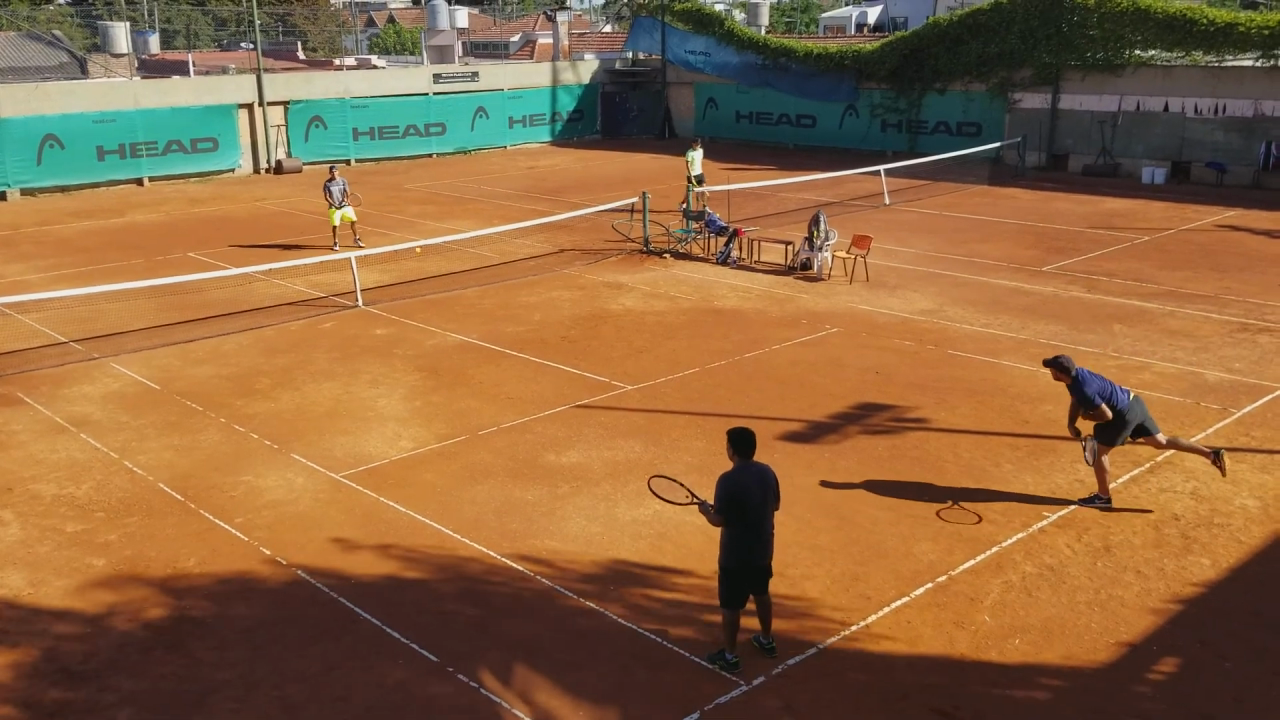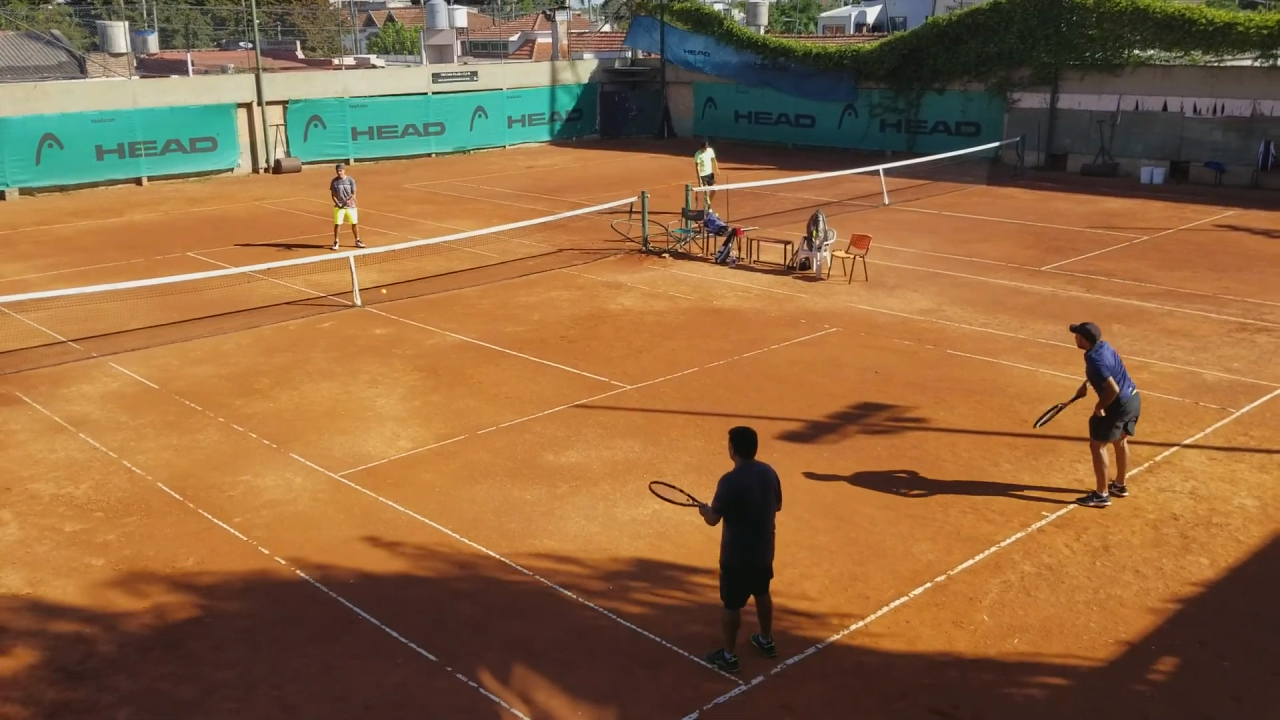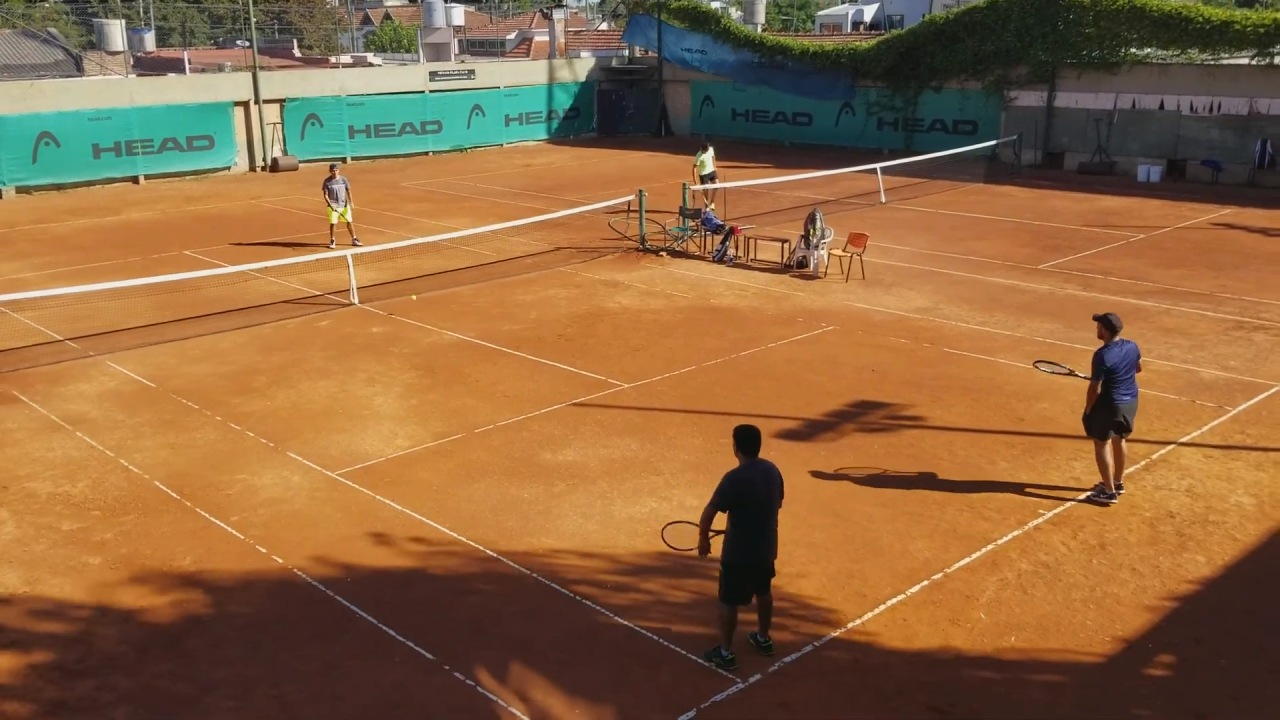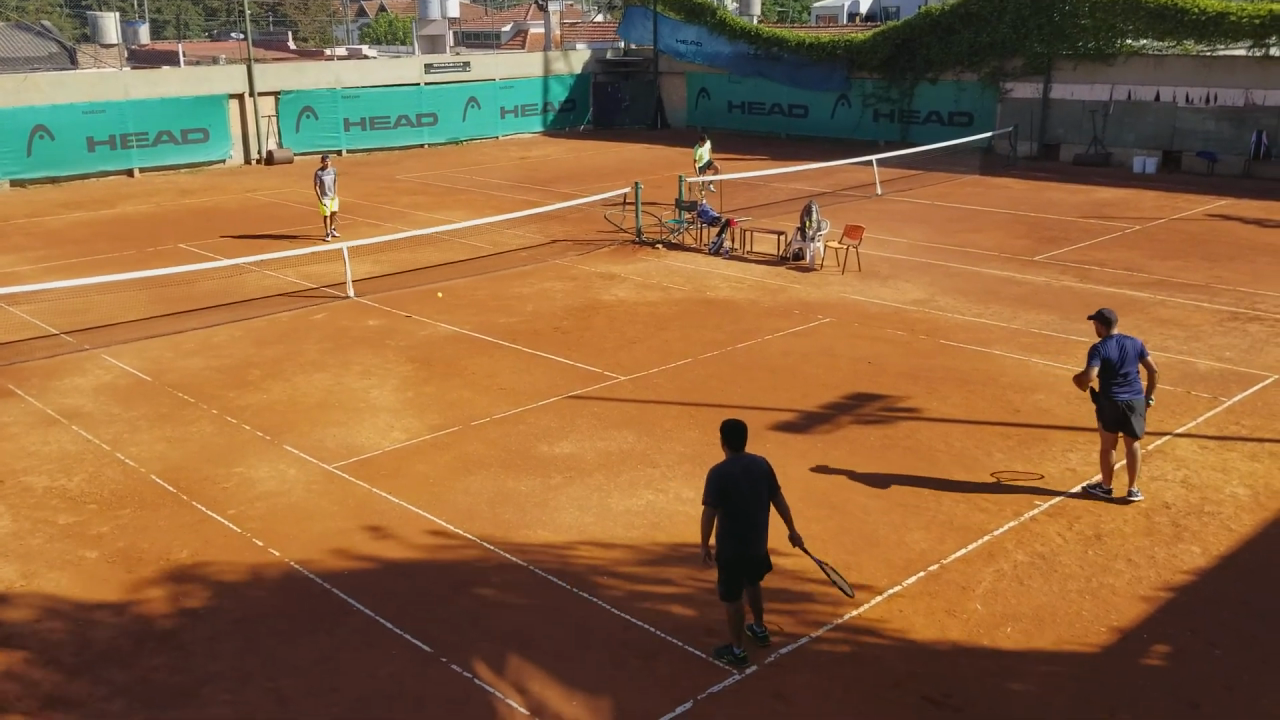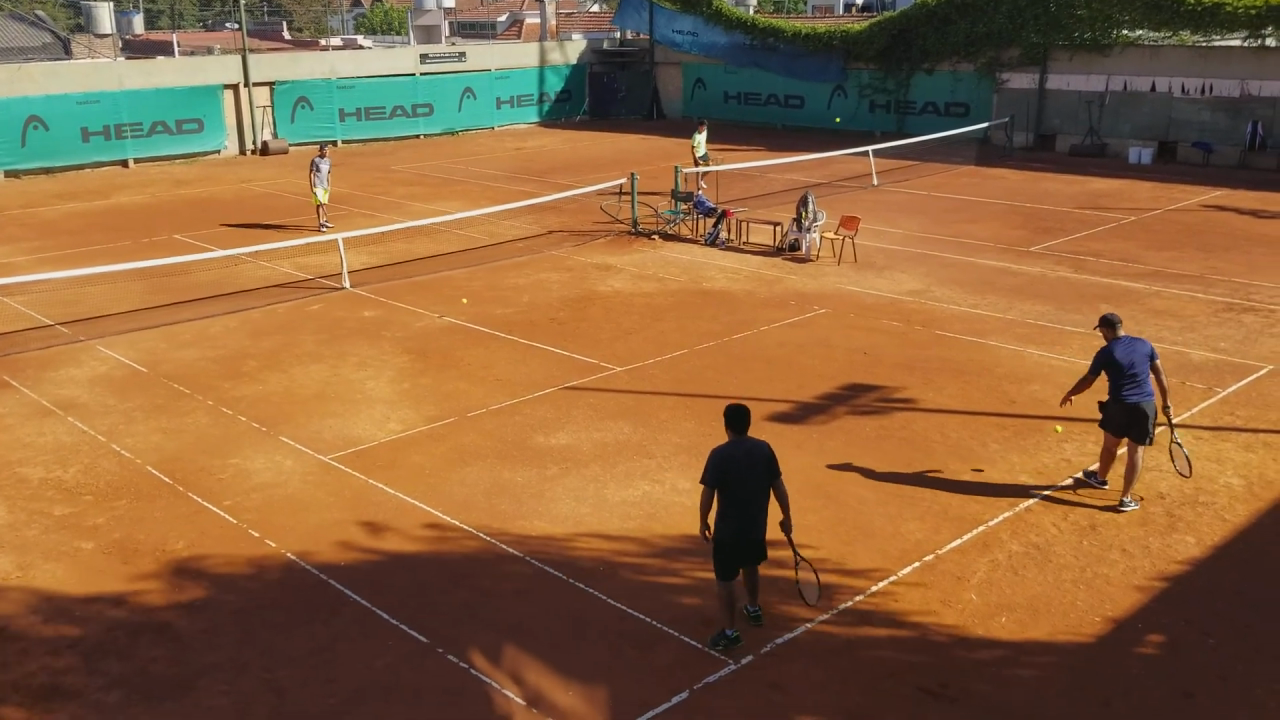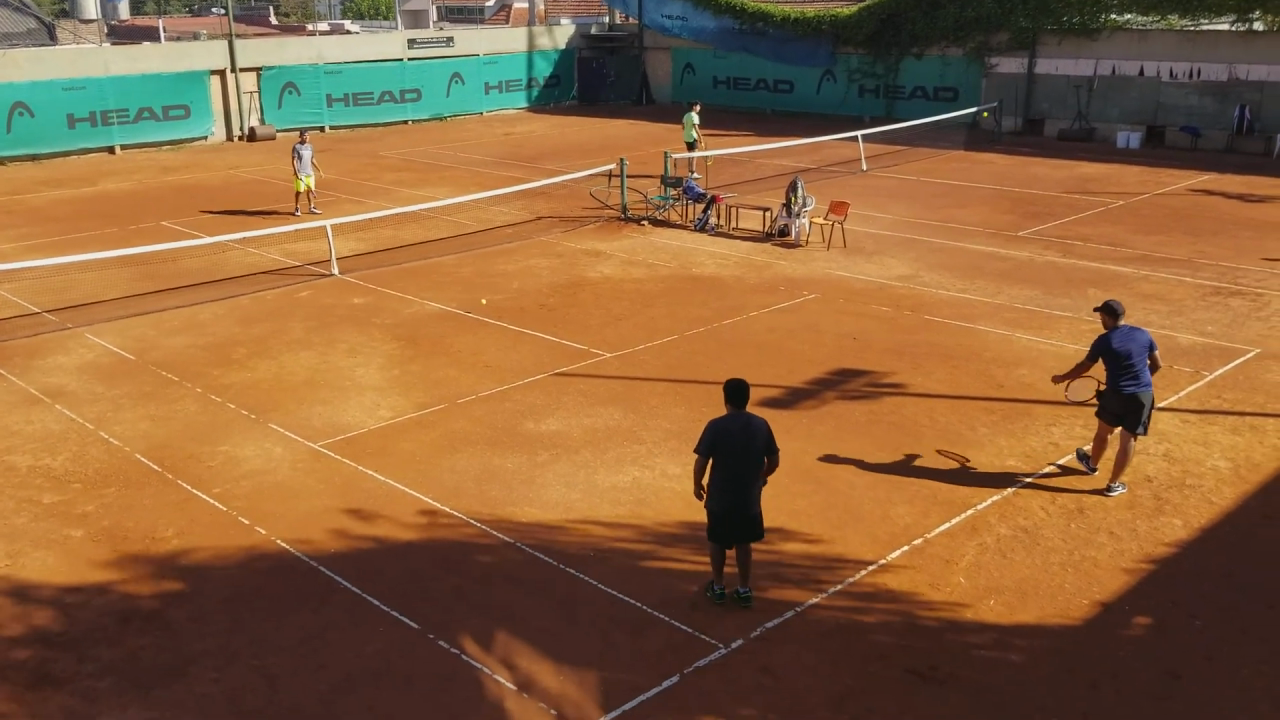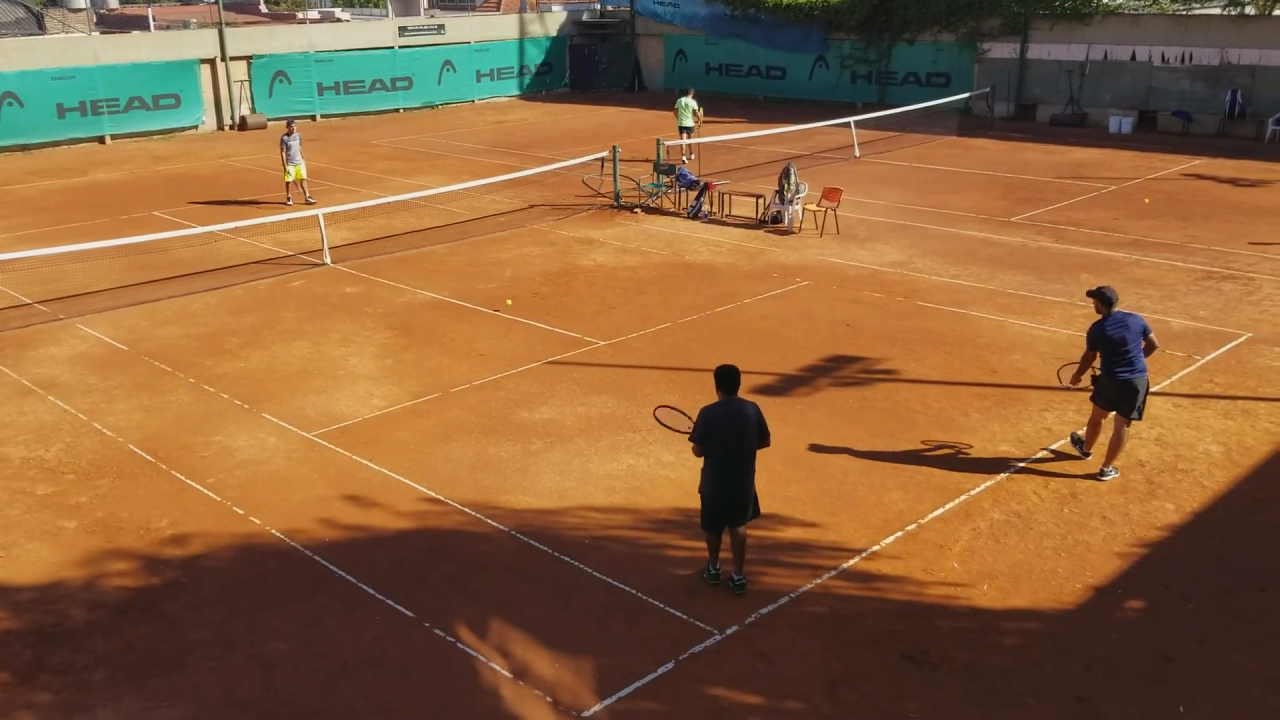
dt=0.4s
person 1, frame 1
left shoulder: (728, 480)
right shoulder: (767, 473)
left elbow: (718, 520)
right elbow: (775, 506)
left wrist: (706, 510)
left hip: (735, 555)
right hip: (763, 549)
left knee: (730, 605)
right knee: (762, 594)
left ankle: (730, 657)
right ankle: (767, 640)
person 1, frame 2
left shoulder: (730, 481)
right shoulder: (769, 472)
left elbow: (712, 520)
right elbow: (777, 506)
left wrist: (706, 510)
left hip: (737, 554)
right hip: (764, 549)
left knee: (731, 604)
right knee: (762, 594)
left ankle: (728, 656)
right ankle: (766, 640)
person 1, frame 3
left shoulder: (734, 478)
right shoulder: (772, 470)
left elbow: (708, 514)
left wrist: (703, 540)
left hip: (739, 552)
right hip: (766, 547)
left knee: (728, 600)
right knee: (763, 592)
left ankle: (725, 652)
right ankle: (764, 638)
person 1, frame 4
left shoulder: (718, 473)
right shoulder: (762, 464)
left elbow: (709, 513)
right elbow: (778, 500)
left wrist: (704, 546)
right wrist: (792, 530)
left hip: (730, 546)
right hip: (757, 542)
left knee: (732, 597)
right knee: (752, 583)
left ankle: (737, 650)
right ankle: (759, 629)
person 1, frame 5
left shoulder: (719, 454)
right shoulder: (764, 449)
left elbow: (708, 493)
right elbow: (778, 485)
left wrist: (703, 522)
right wrist: (786, 516)
left hip: (728, 528)
right hip: (756, 524)
left knee: (725, 578)
right knee: (750, 565)
left ankle: (730, 632)
right ankle: (753, 608)
person 1, frame 6
left shoulder: (715, 426)
right shoulder: (761, 425)
left elbow: (701, 462)
right elbow: (774, 461)
left wrist: (697, 485)
right wrist: (761, 476)
left hip: (720, 498)
right hip: (749, 498)
left knee: (716, 541)
right knee: (743, 543)
left ankle: (718, 587)
right ankle: (744, 590)
person 1, frame 7
left shoulder: (708, 413)
right shoulder: (752, 409)
left elbow: (697, 451)
right elbow: (765, 442)
left wrist: (698, 448)
left hip: (714, 483)
right hip: (743, 482)
left knee: (712, 527)
right knee: (738, 526)
left ankle: (713, 568)
right ankle: (738, 577)
person 2, frame 1
left shoulder: (1083, 390)
right shoulder: (1076, 375)
left elbow: (1107, 416)
right elbow: (1076, 404)
left wrist: (1089, 416)
right wrist: (1071, 424)
left hip: (1125, 415)
right hip: (1135, 404)
left knee: (1100, 452)
right knee: (1162, 442)
left ankle: (1103, 497)
right ankle: (1213, 455)
person 2, frame 2
left shoulder: (1095, 359)
right shoulder: (1103, 347)
left elbow: (1113, 389)
left wrist: (1099, 407)
right wrist: (1085, 385)
left hip: (1120, 404)
right hip: (1133, 398)
left knee: (1097, 446)
right knee: (1120, 442)
left ankle: (1101, 495)
right ankle: (1120, 485)
person 2, frame 3
left shoulder: (1102, 355)
right shoulder: (1132, 346)
left elbow: (1095, 389)
right elbow: (1138, 368)
left wrist: (1088, 408)
left hip: (1110, 405)
right hip: (1131, 401)
left knee: (1102, 446)
right knee: (1119, 442)
left ankle: (1109, 491)
right ankle: (1117, 483)
person 2, frame 4
left shoulder: (1099, 348)
right shoulder: (1135, 342)
left elbow: (1090, 376)
right elbow: (1153, 371)
left wrist: (1078, 380)
right wrist: (1149, 395)
left hip: (1110, 402)
right hip: (1135, 400)
left knee: (1108, 445)
right knee: (1133, 444)
left ankle: (1106, 487)
right ankle: (1133, 488)
person 2, frame 5
left shoulder: (1105, 352)
right shoulder: (1144, 345)
left elbow: (1087, 381)
right elbow: (1160, 374)
left wrist: (1069, 395)
right wrist: (1166, 401)
left hip: (1119, 405)
right hip: (1146, 405)
left knee: (1110, 444)
right knee: (1136, 451)
left ankle: (1100, 478)
right ankle: (1125, 499)
person 2, frame 6
left shoulder: (1103, 341)
right shoulder: (1143, 335)
left elbow: (1084, 366)
right elbow: (1157, 364)
left wrist: (1063, 377)
left hip: (1115, 395)
right hip: (1143, 395)
left knee: (1104, 432)
right knee: (1129, 440)
left ankle: (1092, 464)
right ankle: (1113, 484)
person 2, frame 7
left shoulder: (1097, 329)
right shoulder: (1136, 320)
left elbow: (1089, 358)
right elbow: (1153, 345)
left wrist: (1077, 375)
left hip: (1110, 381)
right hip: (1137, 381)
left knee: (1097, 416)
right knee: (1123, 424)
left ankle: (1086, 448)
right ankle: (1107, 468)
